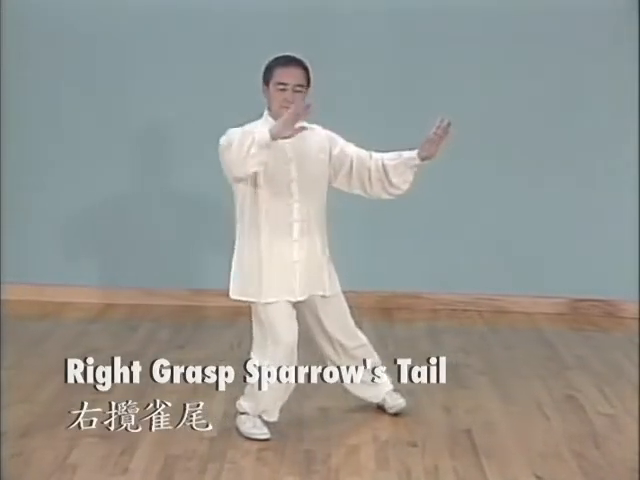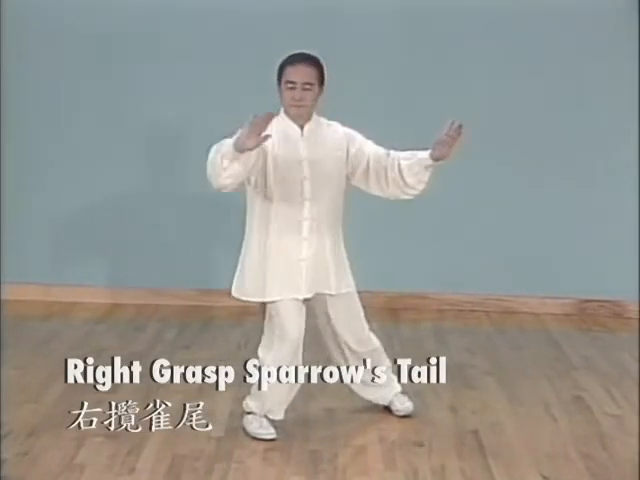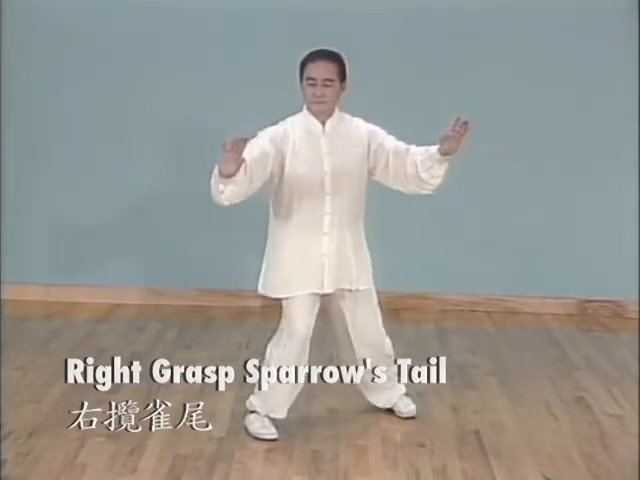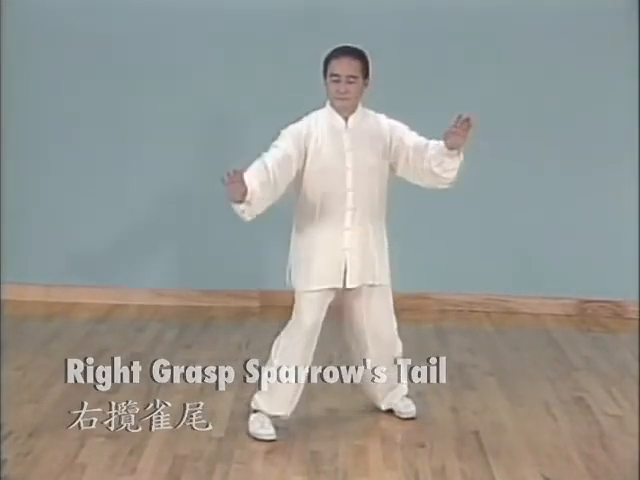
dt=0.3s
person 1, frame 1
left shoulder: (322, 141)
right shoulder: (245, 137)
left elbow: (370, 170)
right elbow: (234, 156)
left wrist: (417, 156)
right wrist: (273, 133)
left hip: (313, 262)
right hip: (267, 264)
left knee: (342, 332)
right knee: (278, 344)
left ankle: (378, 389)
right ankle: (252, 410)
person 1, frame 2
left shoulder: (341, 139)
right shoulder: (262, 138)
left elbow: (388, 169)
right elbow: (224, 172)
left wrist: (430, 157)
right wrist: (239, 147)
left hip: (327, 259)
right hip: (278, 261)
left knee: (353, 332)
right knee: (285, 340)
left ankle: (385, 390)
right ankle: (259, 410)
person 1, frame 3
left shoulder: (364, 136)
right shoulder: (280, 136)
left elbow: (407, 165)
right elbow: (250, 171)
left wrist: (441, 153)
right wrist: (229, 171)
left hip: (348, 255)
right hip: (298, 258)
left knee: (369, 332)
right knee: (294, 335)
left ankle: (389, 393)
right ankle: (262, 408)
person 1, frame 4
left shoulder: (386, 130)
right shoulder: (304, 131)
left elbow: (426, 162)
right elbow: (273, 170)
left wrist: (450, 147)
right wrist: (244, 192)
left hip: (368, 250)
right hip: (318, 251)
left knee: (379, 330)
right knee: (302, 330)
left ankle: (389, 393)
right ankle: (266, 408)
